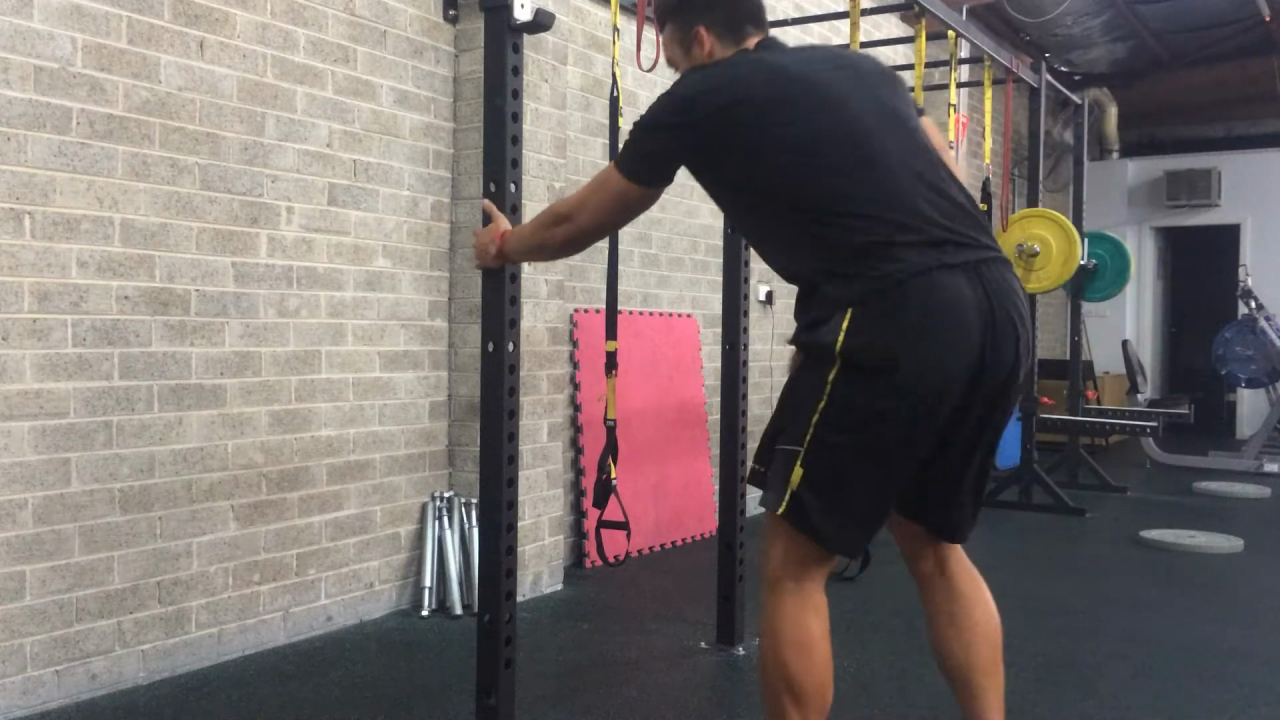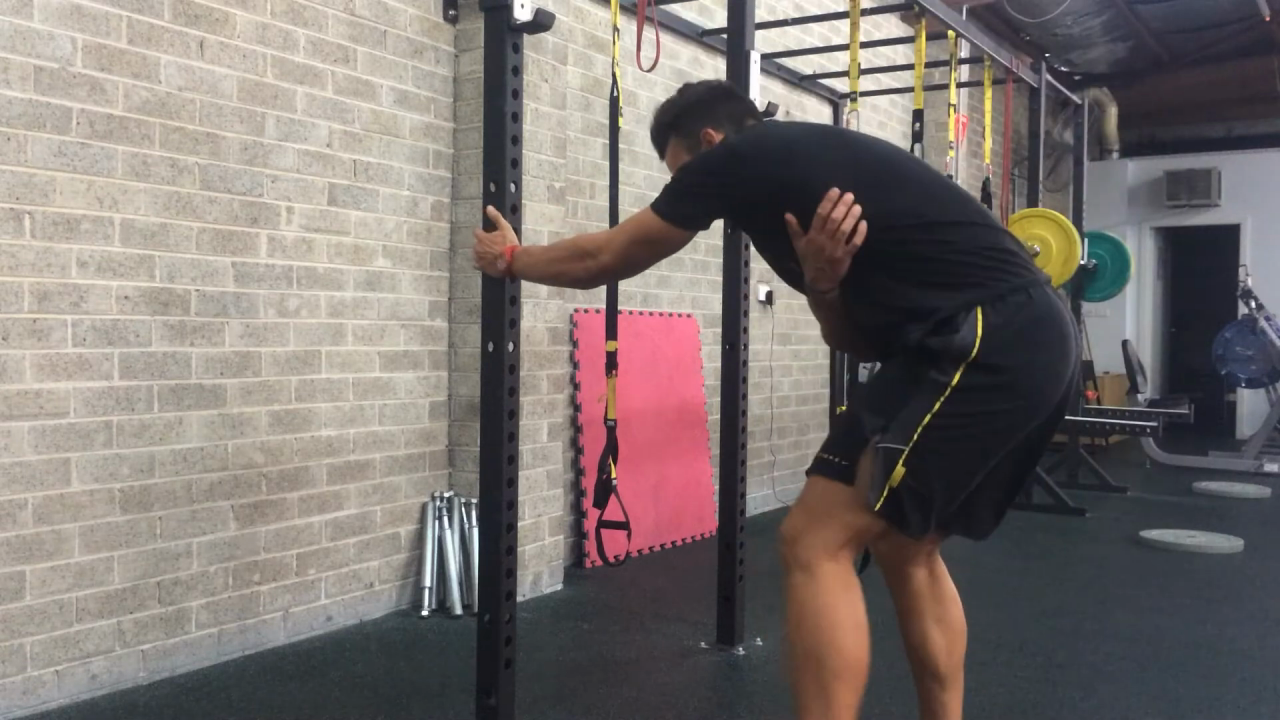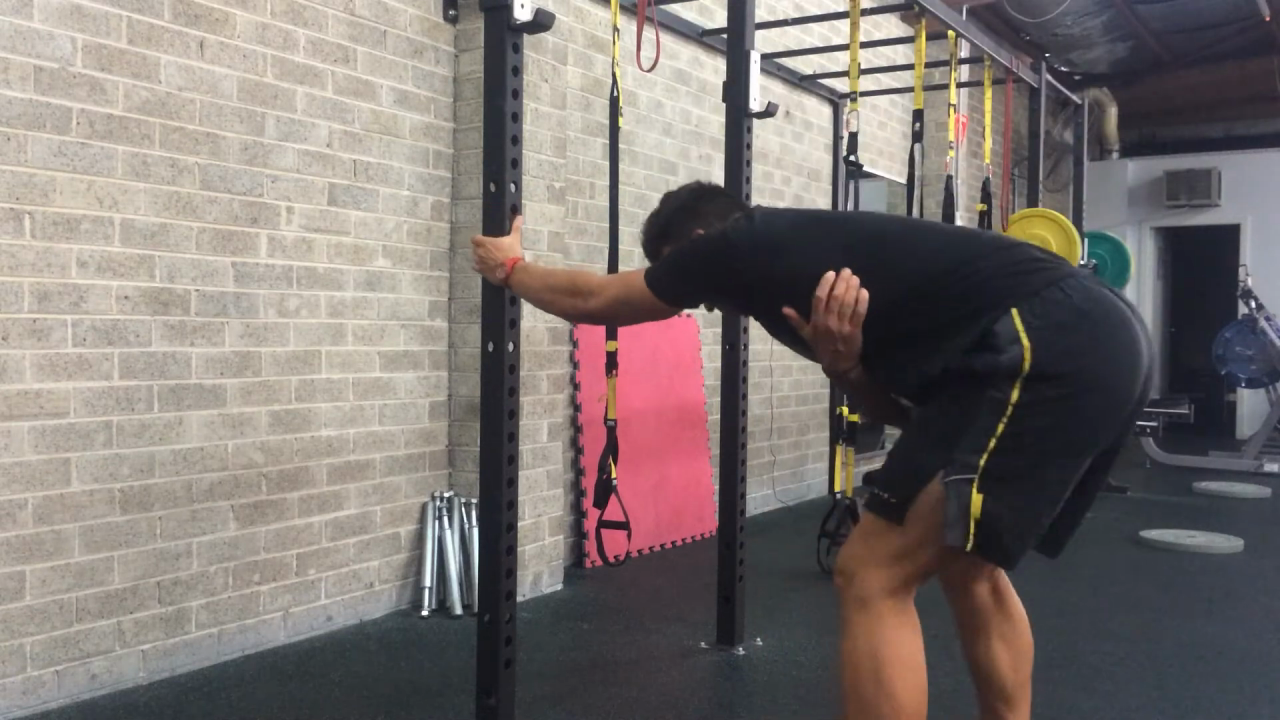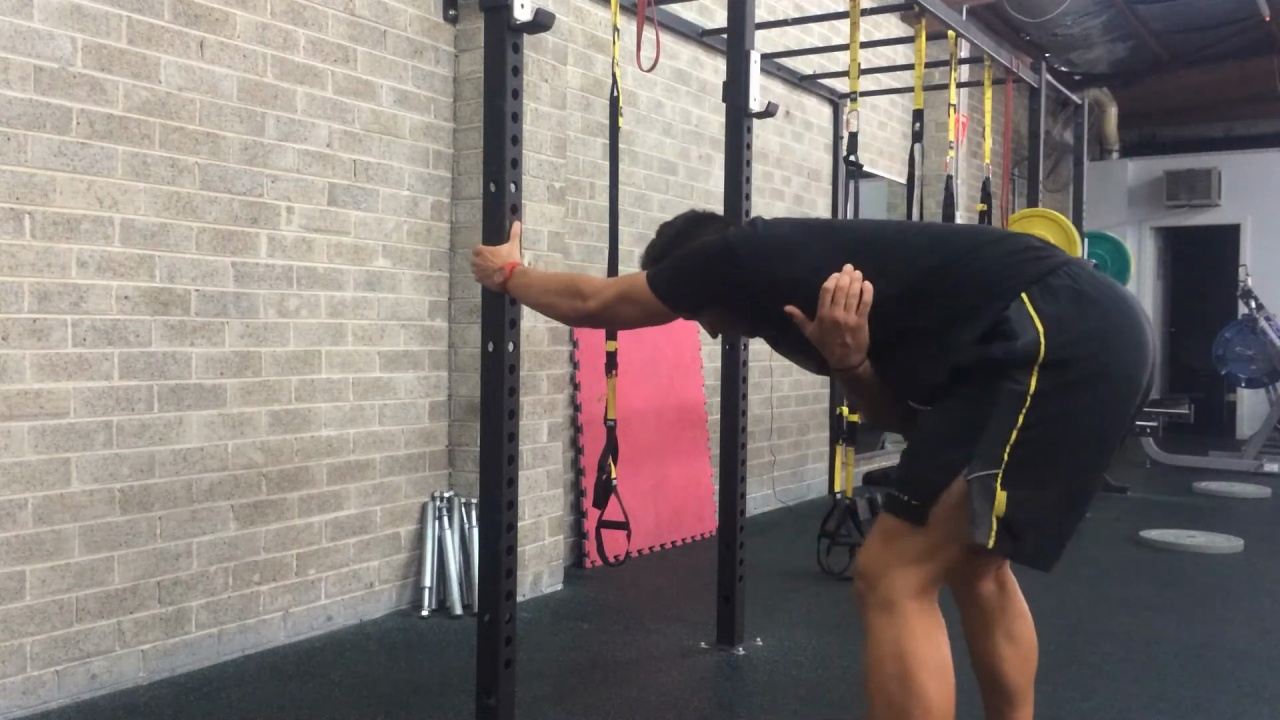
dt=0.5s
person 1, frame 1
left shoulder: (698, 96)
right shoulder: (864, 71)
left elbow: (576, 225)
left wrist: (504, 244)
left hip: (896, 323)
right hip: (996, 303)
left knee: (792, 566)
right knee: (932, 548)
person 1, frame 2
left shoulder: (738, 158)
right shoulder: (813, 162)
left elbow: (604, 259)
right elbow: (861, 342)
left wrist: (511, 258)
right wrist: (826, 286)
left hip: (987, 337)
right hip: (1032, 334)
left knee: (815, 543)
right knee: (904, 545)
person 1, frame 3
left shoulder: (736, 248)
right shoulder: (804, 248)
left elbow: (597, 302)
right elbow: (906, 406)
left wrist: (509, 267)
right wrist: (846, 367)
left hip: (1048, 345)
right hip: (1099, 337)
left knee: (871, 579)
right knee: (968, 564)
person 1, frame 4
left shoulder: (739, 256)
right shoulder: (803, 266)
left elbow: (595, 303)
right elbow: (915, 413)
left wrist: (508, 272)
right wrist: (853, 367)
left hip: (1055, 335)
right hip: (1102, 326)
left knee: (895, 580)
right knee: (973, 564)
